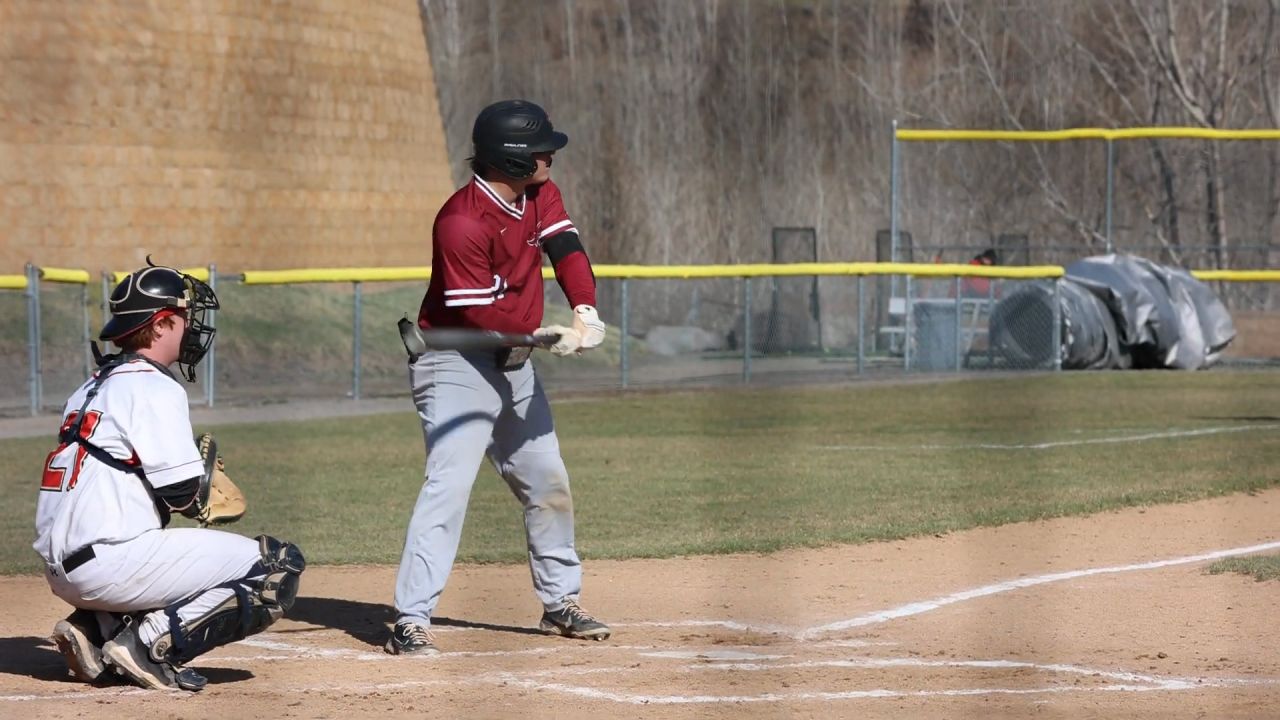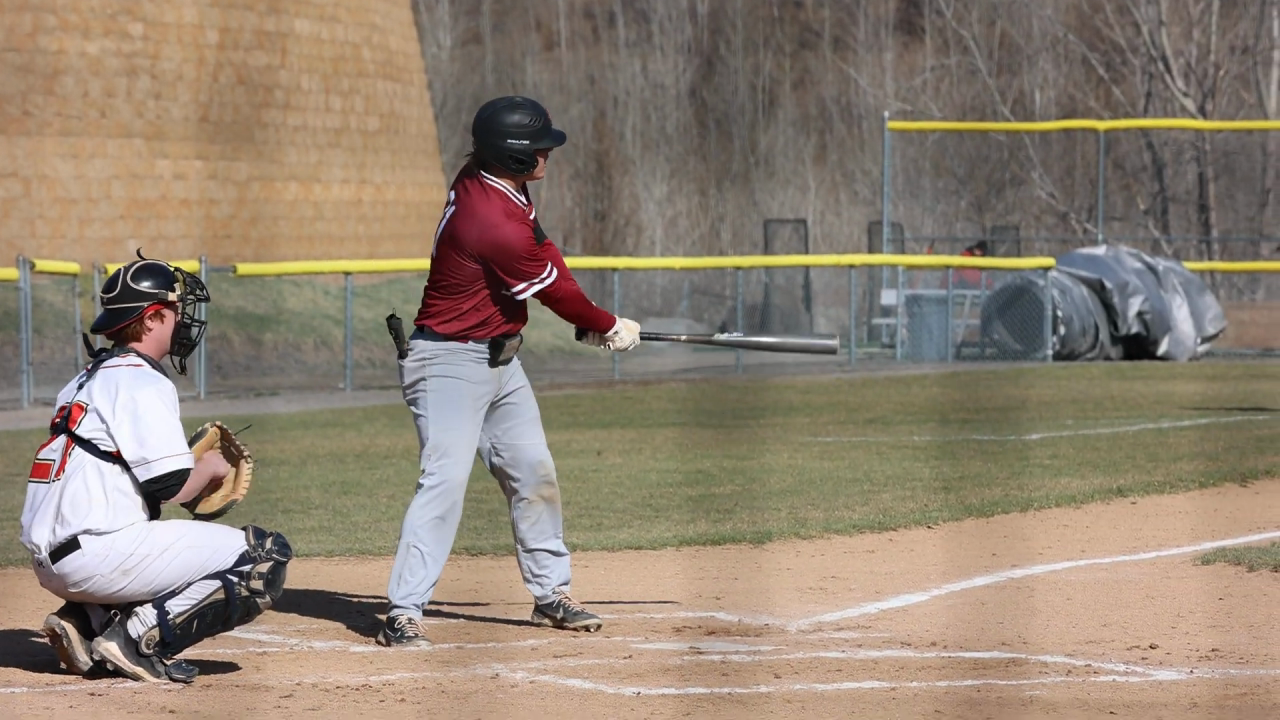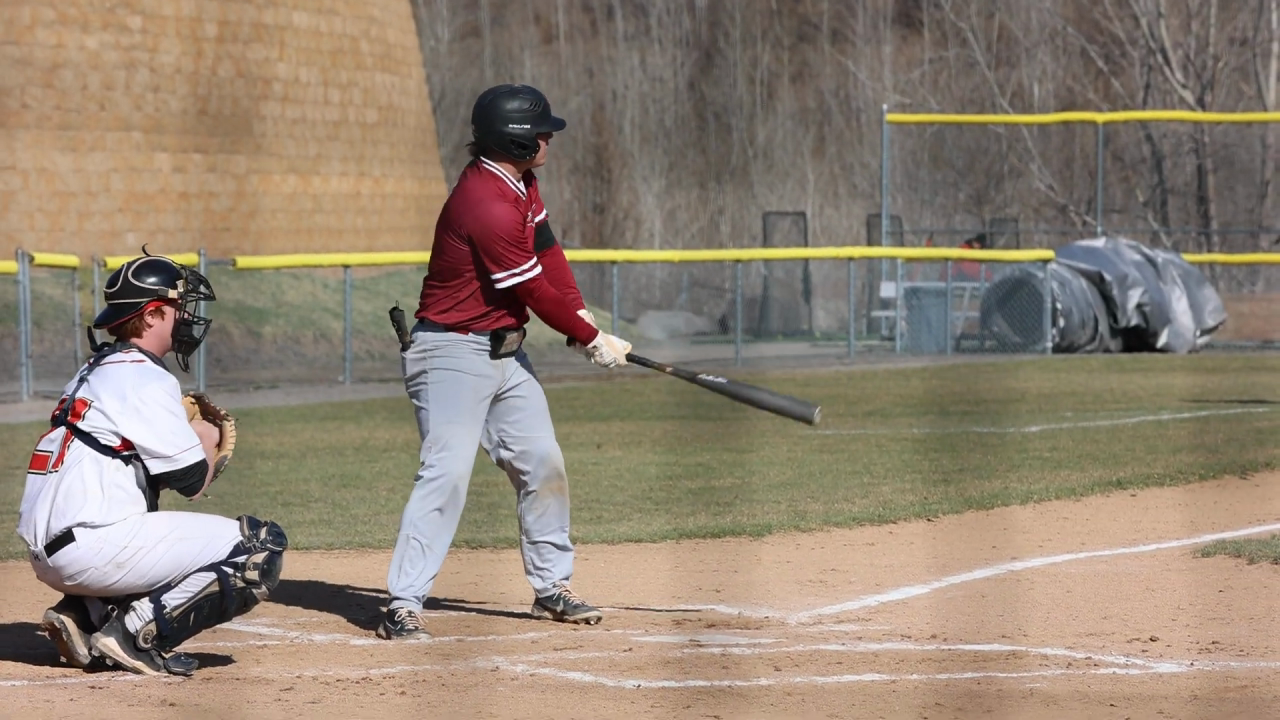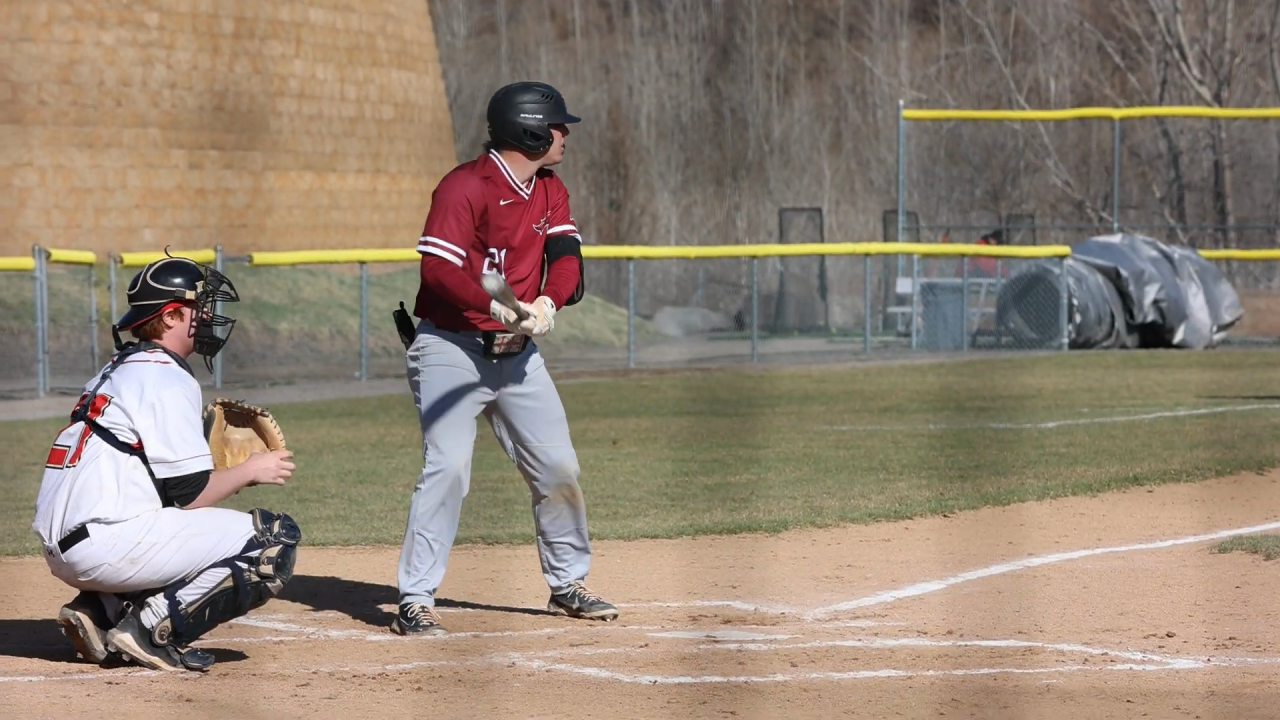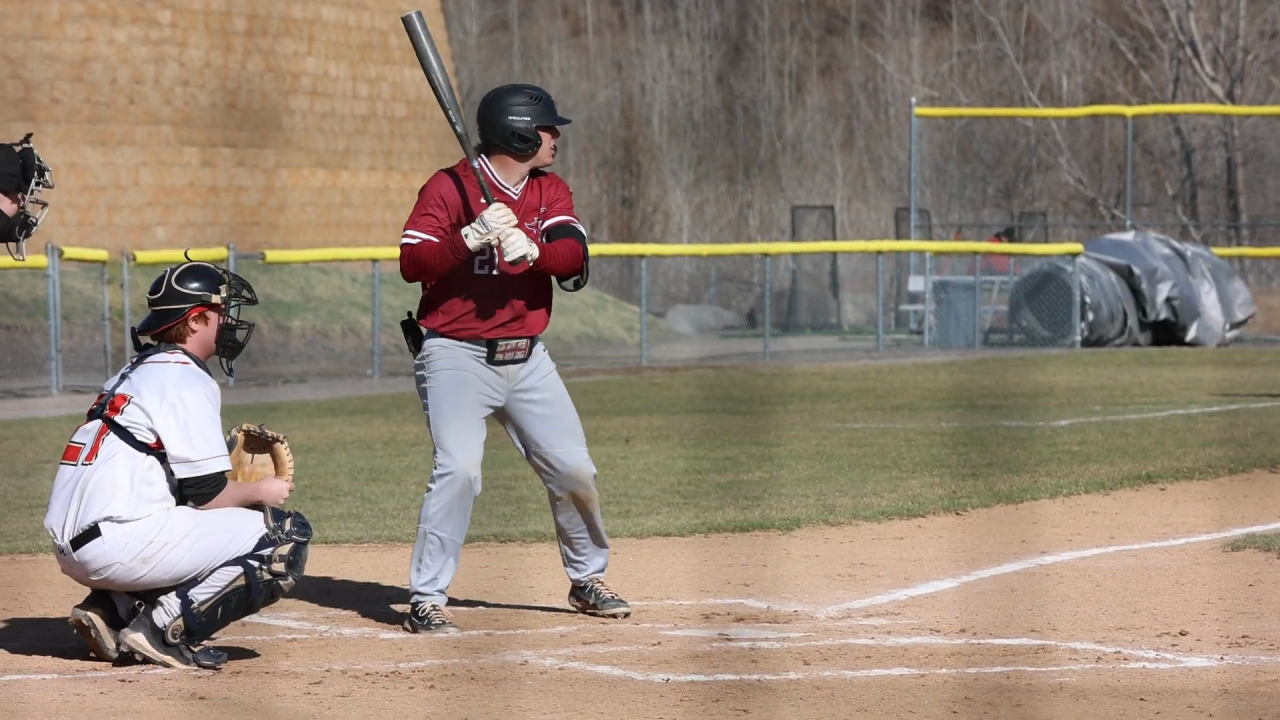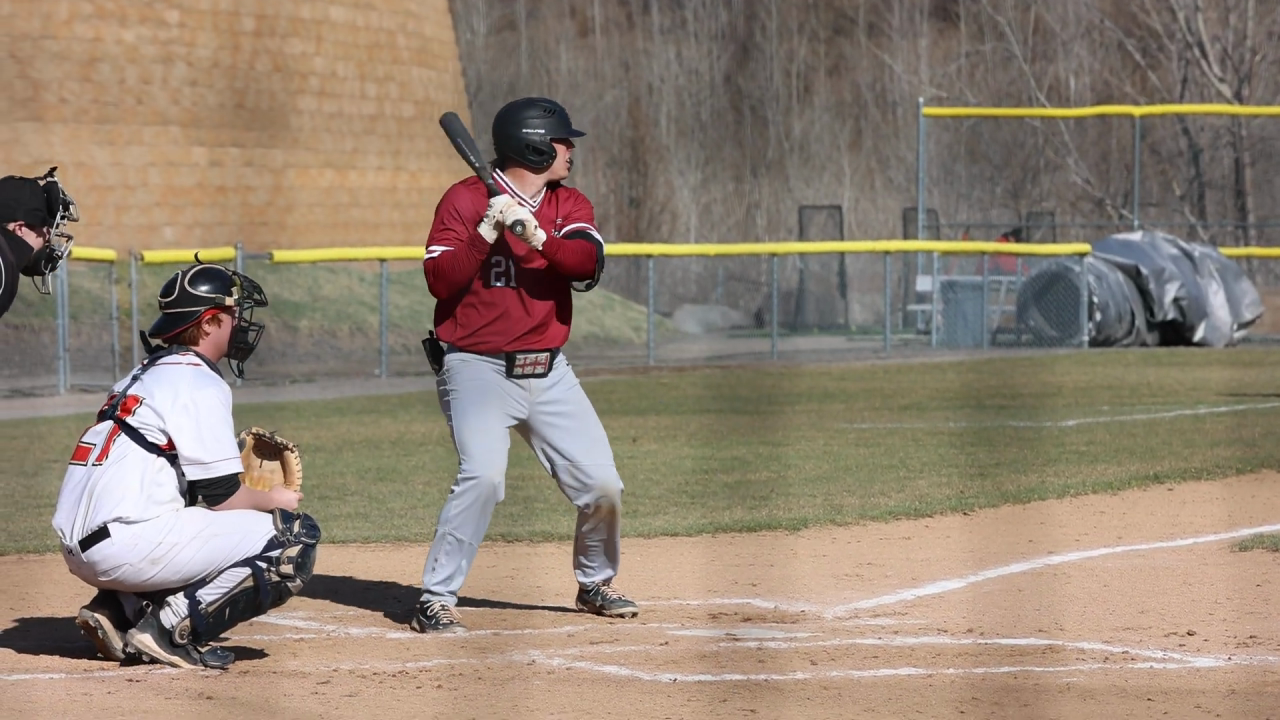
dt=0.3s
person 1, frame 1
left shoulder: (541, 194)
right shoulder: (463, 223)
left elbow: (568, 253)
right elbow: (479, 316)
left wrist: (585, 310)
right wrist: (546, 335)
left hip: (513, 365)
right hip: (458, 365)
left knee: (547, 481)
right knee: (449, 486)
left ankle: (562, 602)
right ankle: (410, 620)
person 1, frame 2
left shoulder: (499, 184)
right shoulder: (494, 224)
left elbow: (542, 248)
right elbow: (551, 290)
left wrist: (594, 318)
right wrist: (610, 327)
left hip: (500, 356)
right hip: (450, 361)
left knee: (534, 473)
right knee: (446, 479)
left ankle: (551, 594)
right ankle: (404, 611)
person 1, frame 3
left shoulder: (516, 182)
right shoulder: (486, 204)
left elbow: (545, 246)
right elbow: (532, 292)
left wrist: (579, 314)
right wrist: (595, 341)
left hip: (505, 348)
right hip: (454, 351)
left knee: (542, 465)
right knee: (446, 473)
left ankle: (553, 588)
right ankle: (404, 604)
person 1, frame 4
left shoulder: (551, 190)
right shoulder: (466, 186)
left elbow: (565, 259)
right elbow: (436, 271)
left wrist: (547, 304)
right wrist: (494, 305)
left hip: (517, 352)
right hip: (452, 348)
left knee: (558, 470)
right knee: (448, 469)
left ankle: (567, 585)
right ankle: (414, 600)
person 1, frame 5
left shoulder: (552, 190)
right shoulder: (449, 187)
left elbow: (575, 262)
right elbow: (412, 264)
left wrist: (529, 248)
right wrist: (473, 236)
left hip: (527, 359)
right hip: (457, 356)
left knee: (574, 471)
right knee: (459, 471)
left ankle: (588, 579)
right ankle: (426, 599)
person 1, frame 6
left shoulder: (572, 204)
right shoulder: (465, 199)
left elbow: (587, 266)
right elbow: (439, 282)
left wrist: (535, 235)
right wrist: (488, 230)
left hip: (548, 372)
right hip: (478, 367)
left knee: (601, 485)
right knee: (483, 476)
left ankle: (595, 583)
right ankle: (436, 597)
person 2, frame 1
left shoulder: (95, 385)
right shoulder: (154, 388)
right elbow: (183, 494)
right wrist: (204, 485)
left hip: (63, 567)
right hip: (107, 563)
right knee: (279, 567)
left ankle: (95, 630)
right ankle: (149, 644)
person 2, frame 2
left shoulder: (89, 377)
right shoulder: (141, 382)
right elbow: (172, 487)
left wrist: (189, 467)
right wrist: (210, 467)
left hip: (52, 559)
right hip: (93, 553)
right knee: (267, 557)
left ankle: (86, 623)
right ankle: (138, 638)
person 2, frame 3
left shoulder: (95, 371)
right shoulder: (145, 378)
right elbow: (193, 481)
left wrist: (188, 441)
right wrist: (206, 439)
left hip: (48, 551)
right hip: (90, 545)
right knee: (262, 547)
left ankle: (85, 615)
right ankle: (136, 633)
person 2, frame 4
left shoulder: (120, 369)
right shoulder: (168, 379)
right elbow: (192, 494)
left wrist: (225, 461)
right wrist: (251, 469)
left hip: (63, 547)
right hip: (104, 543)
right knee: (275, 540)
left ankle: (102, 611)
right ankle: (152, 629)
person 2, frame 5
left shoulder: (135, 371)
right shoulder: (188, 380)
right elbow: (207, 494)
left wrist: (242, 485)
right wrist: (260, 491)
right hip: (117, 540)
right knee: (286, 539)
left ankle: (112, 610)
right ankle: (164, 626)
person 2, frame 6
left shoulder: (146, 373)
right shoulder: (200, 382)
right elbow: (220, 496)
left wrist: (251, 491)
right wrist: (270, 500)
right hip: (124, 541)
right knee: (295, 539)
left ankle: (119, 612)
right ankle: (172, 627)
